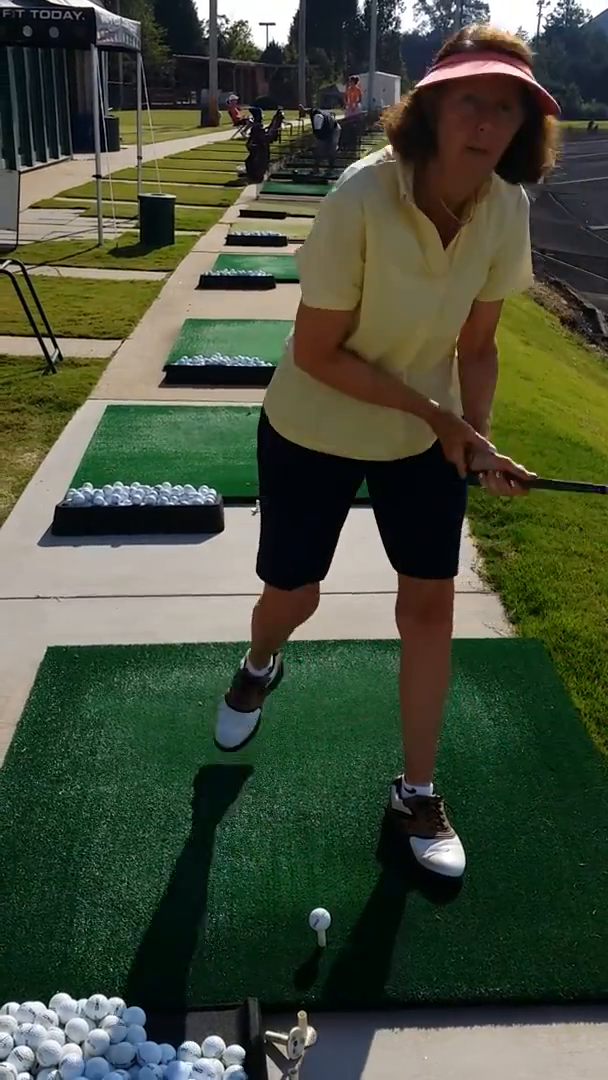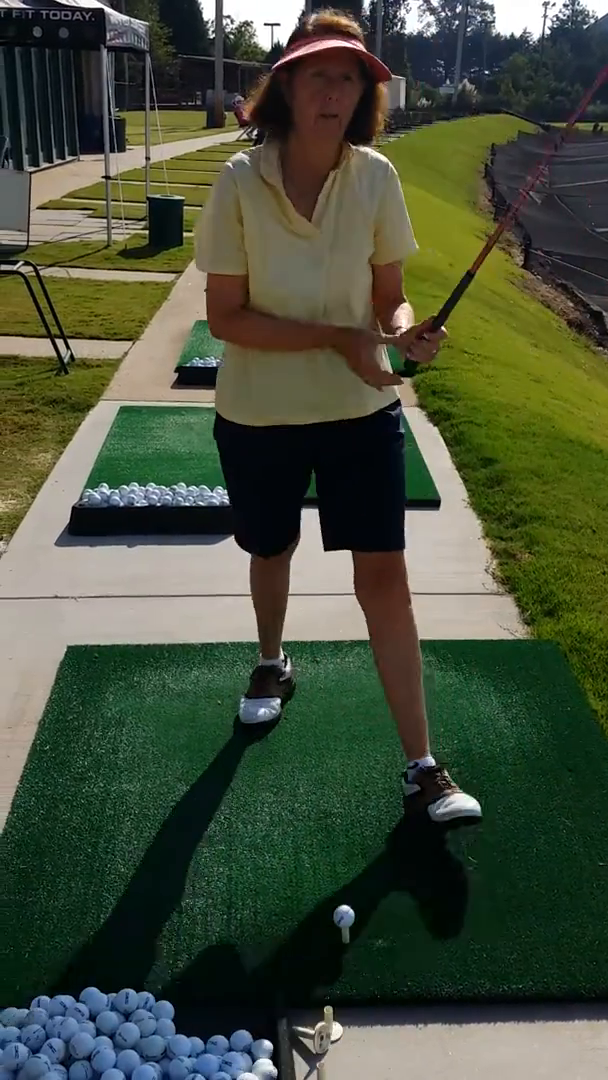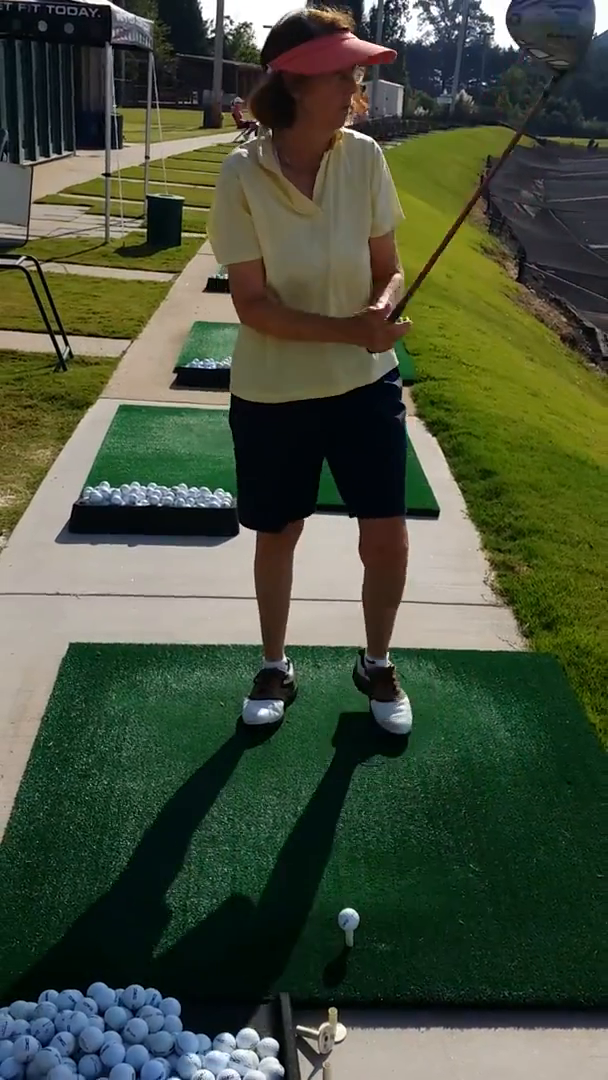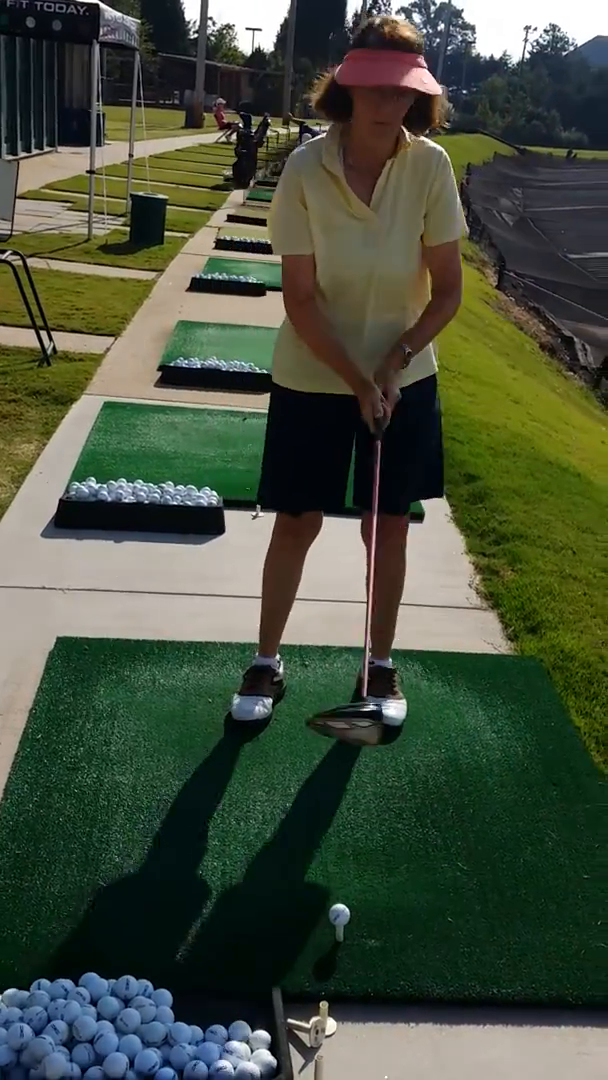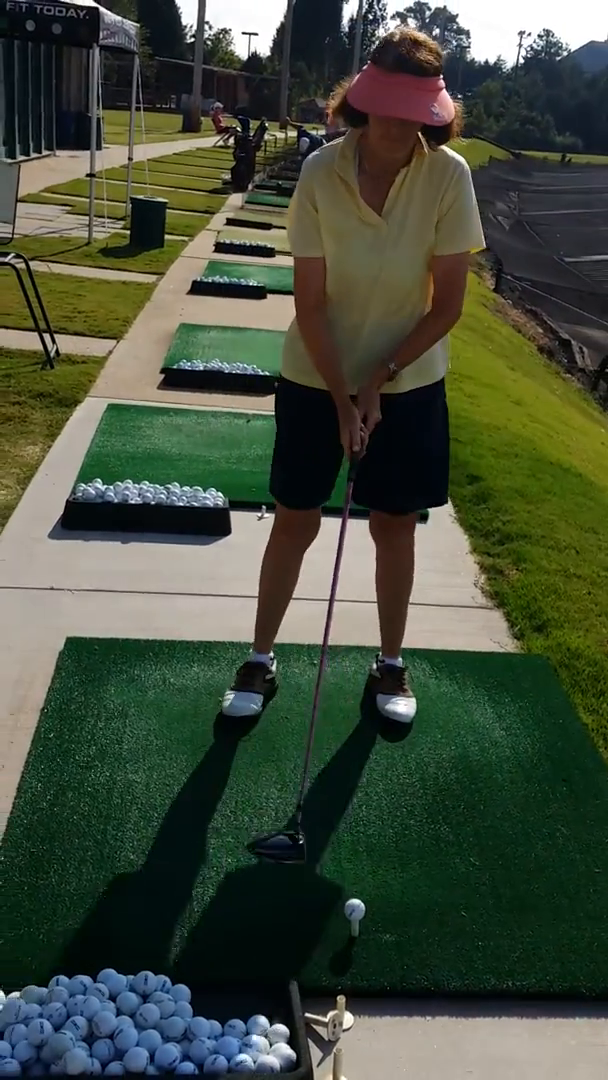
dt=0.5s
person 1, frame 1
left shoulder: (506, 208)
right shoulder: (361, 198)
left elbow: (477, 345)
right elbow: (315, 351)
left wrist: (478, 437)
right wrist: (434, 414)
left hip: (427, 434)
right hip: (312, 431)
left knee: (429, 608)
right knee: (293, 592)
left ankle: (416, 793)
right ankle: (259, 668)
person 1, frame 2
left shoulder: (376, 177)
right shoulder: (239, 181)
left elbow: (389, 295)
right elbow: (226, 318)
left wrist: (404, 330)
right wrist: (332, 337)
left hip: (360, 408)
right hip: (258, 415)
left knee: (383, 577)
right knee: (270, 552)
left ankle: (422, 767)
right ankle: (272, 664)
person 1, frame 3
left shoulder: (365, 157)
right shoulder: (243, 173)
left elbow: (389, 269)
right elbow: (253, 306)
left wrist: (382, 309)
right wrist: (347, 329)
left hip: (365, 383)
right hip: (274, 391)
left knee: (386, 536)
right knee: (278, 534)
left ankle: (377, 662)
right ankle: (275, 666)
person 1, frame 4
left shoulder: (431, 165)
right shoulder: (305, 168)
left elbow: (448, 289)
right elbow: (300, 301)
left wrist: (395, 361)
right wrist: (356, 380)
left hip: (402, 381)
right hip: (312, 381)
left knee: (388, 527)
right knee: (296, 525)
left ankle: (380, 665)
right ankle: (267, 662)
person 1, frame 5
left shoulder: (448, 175)
right shoulder: (320, 172)
left elbow: (448, 303)
right elbow: (310, 302)
left wrist: (379, 381)
right wrist: (342, 400)
left hip: (408, 383)
right hip: (313, 379)
left knee: (396, 527)
right knee: (294, 521)
left ankle: (390, 663)
right ankle: (260, 657)
